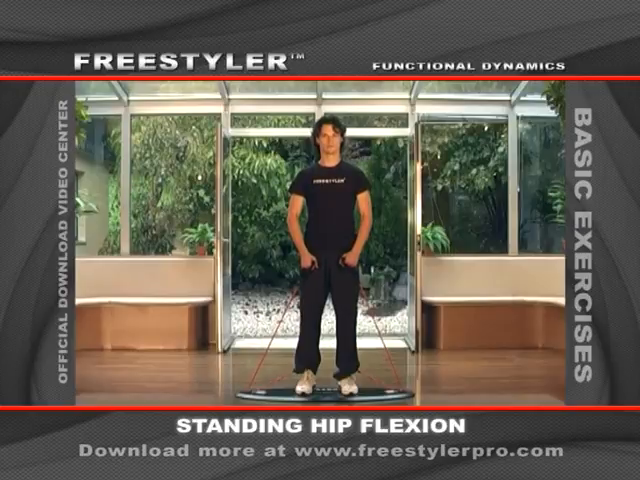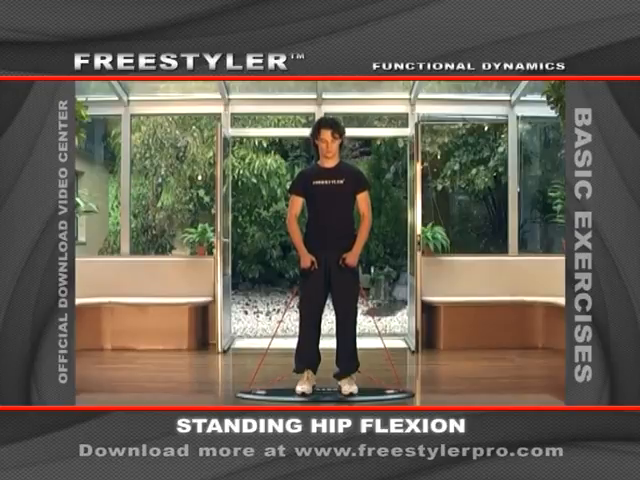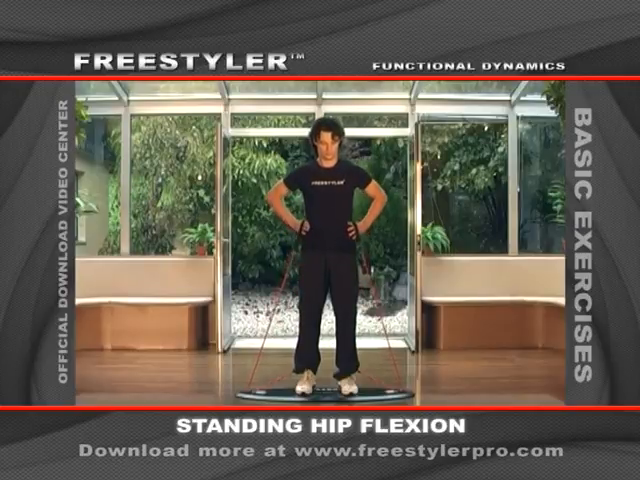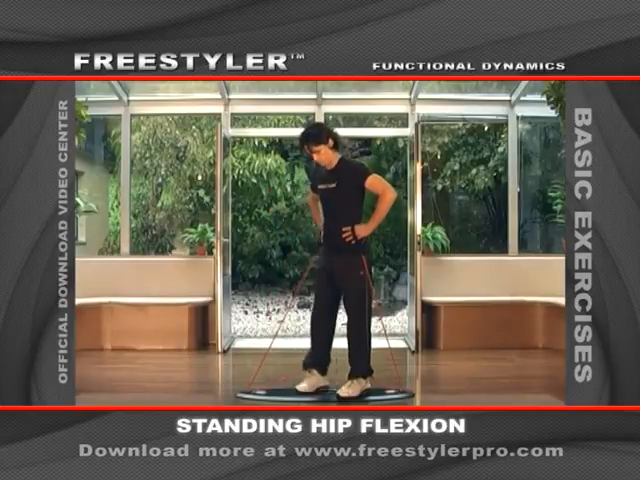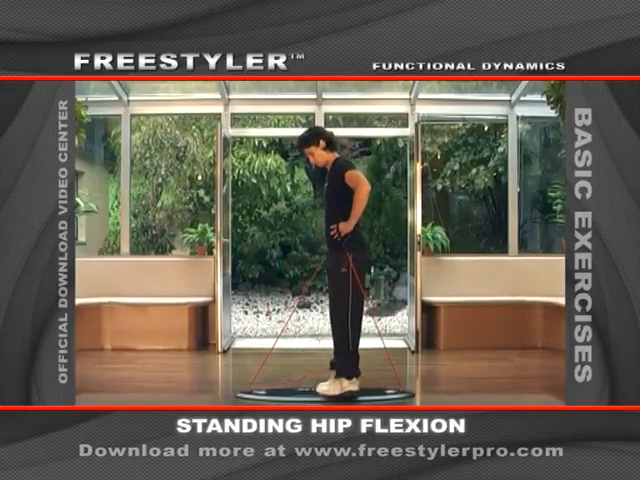
dt=1s
person 1, frame 1
left shoulder: (354, 174)
right shoulder: (306, 176)
left elbow: (366, 216)
right elbow: (292, 216)
left wrist: (356, 251)
right wrist: (303, 251)
left hip: (344, 256)
right hip: (314, 256)
left knee: (346, 316)
right knee: (309, 315)
left ankle: (347, 373)
right ankle: (306, 373)
person 1, frame 2
left shoulder: (353, 174)
right shoulder: (305, 176)
left elbow: (366, 216)
right elbow: (292, 217)
left wrist: (355, 251)
right wrist: (302, 252)
left hip: (345, 256)
right hip: (313, 257)
left knee: (346, 316)
right knee: (309, 315)
left ankle: (347, 373)
right ankle: (306, 373)
person 1, frame 3
left shoulder: (352, 172)
right shoulder: (304, 173)
left elbow: (380, 197)
right elbow: (273, 196)
left wrist: (364, 225)
right wrist: (293, 223)
left hip: (344, 253)
right hip: (313, 253)
left knee: (346, 314)
right knee: (309, 313)
left ankle: (347, 373)
right ankle: (306, 372)
person 1, frame 4
left shoulder: (353, 170)
right shoulder: (318, 175)
left elbow: (389, 193)
left wrist: (368, 227)
left hip: (352, 256)
right hip: (328, 255)
left knee: (357, 317)
right knee: (321, 314)
left ankle: (360, 376)
right ankle: (316, 371)
person 1, frame 5
left shoulder: (343, 167)
right shoulder: (332, 173)
left elbow: (364, 187)
left wrist: (351, 223)
left hip: (349, 252)
right hip: (338, 252)
left knee: (346, 314)
right knee: (339, 315)
left ankle: (348, 377)
right ankle: (342, 372)
